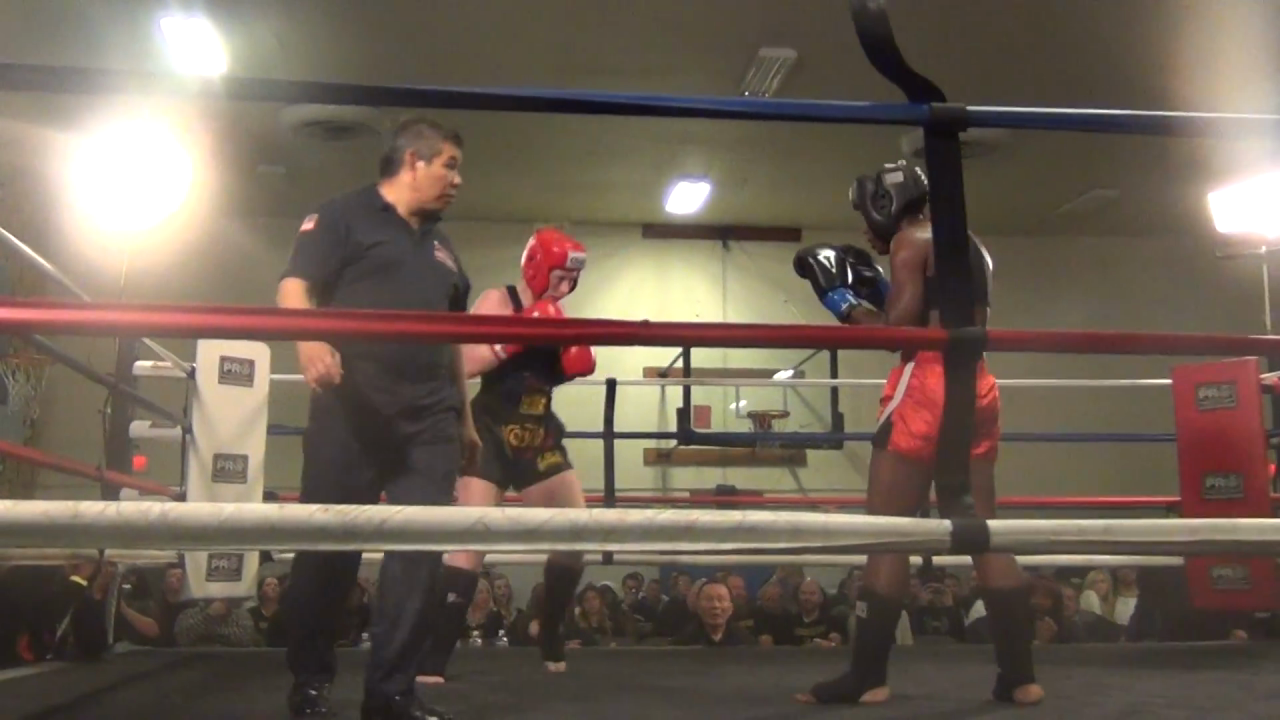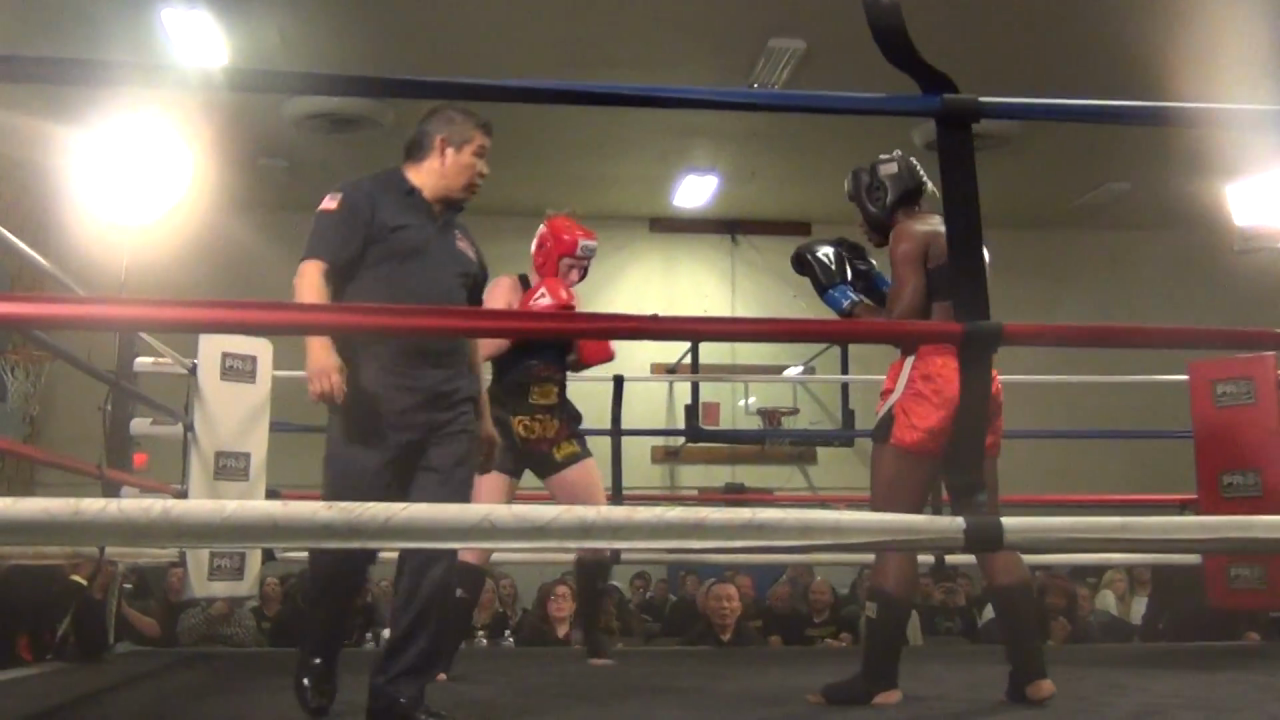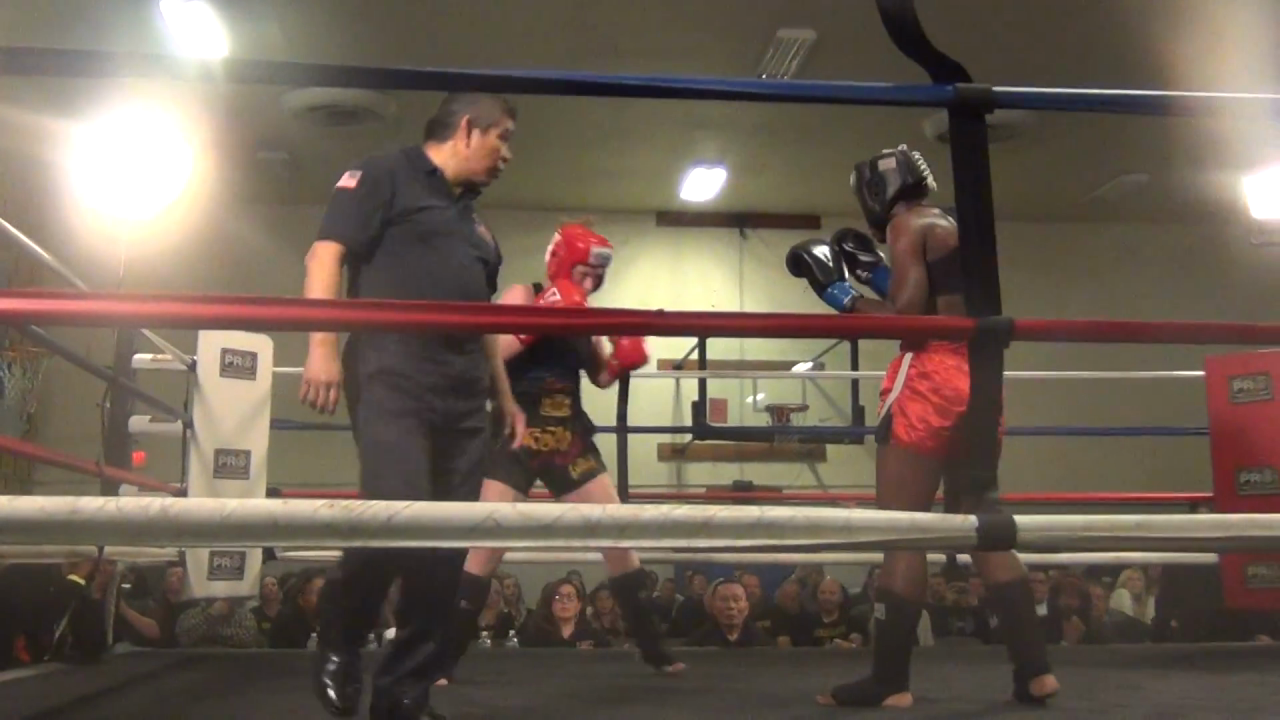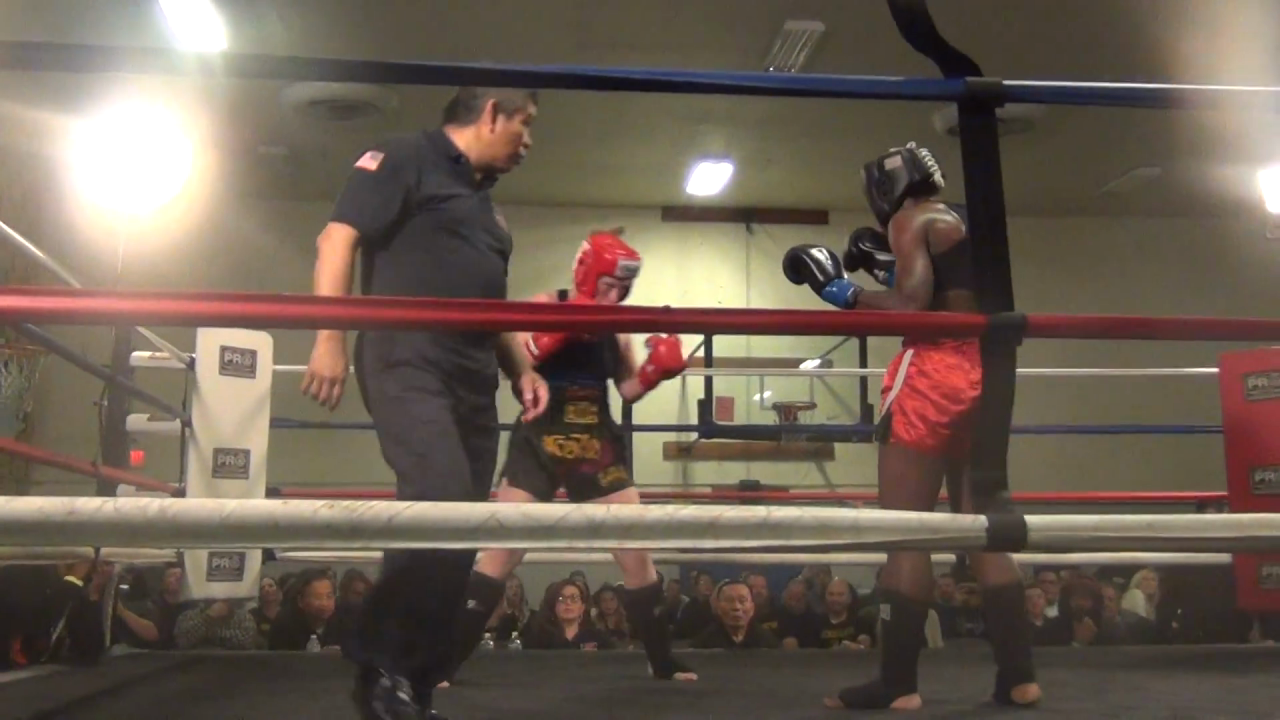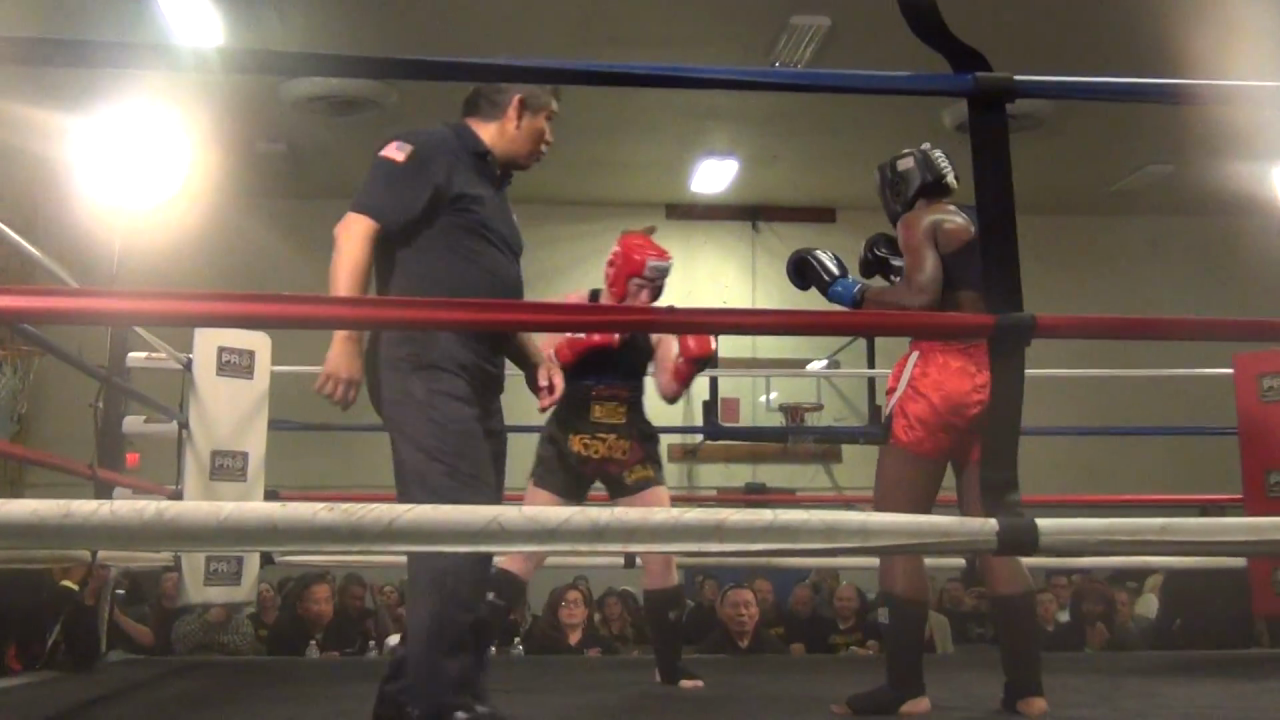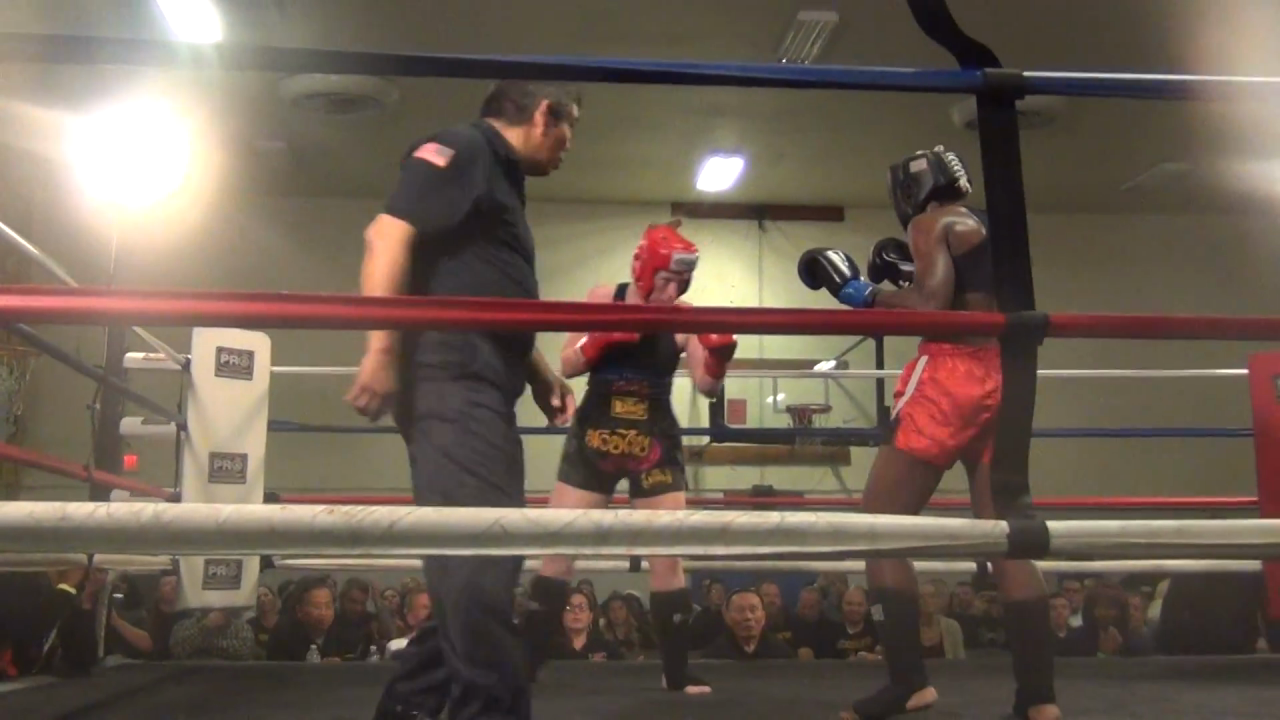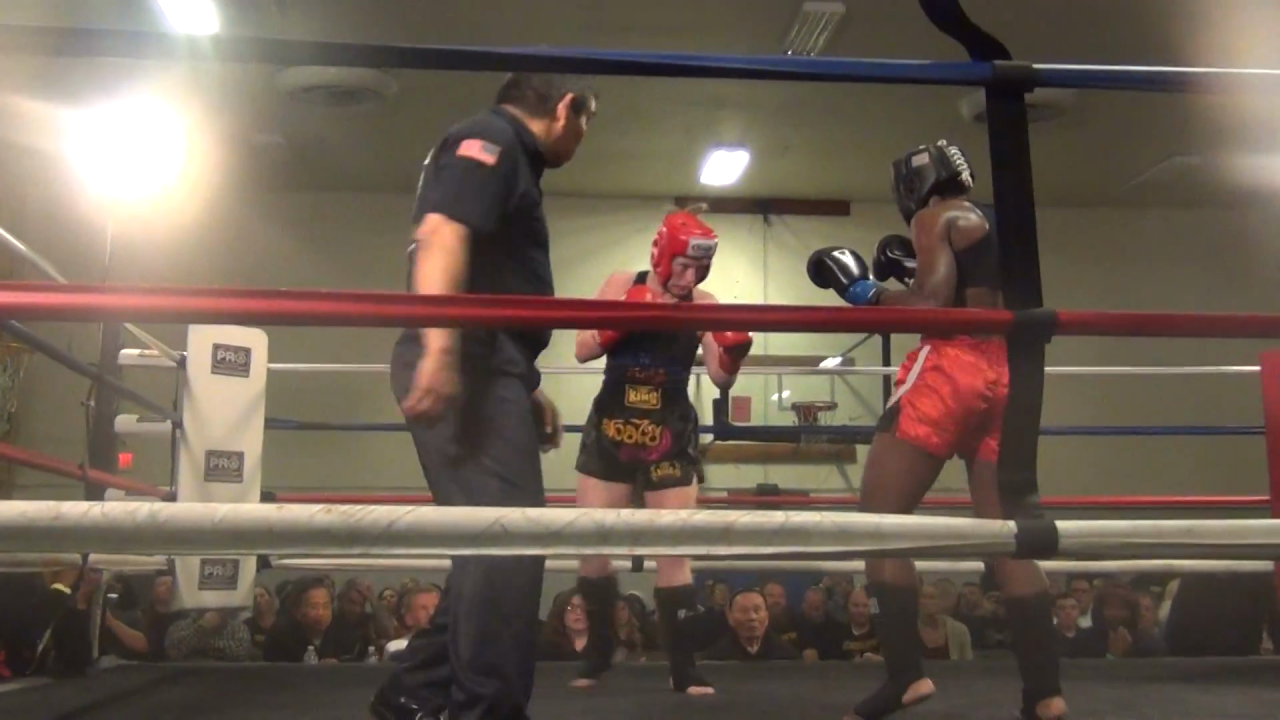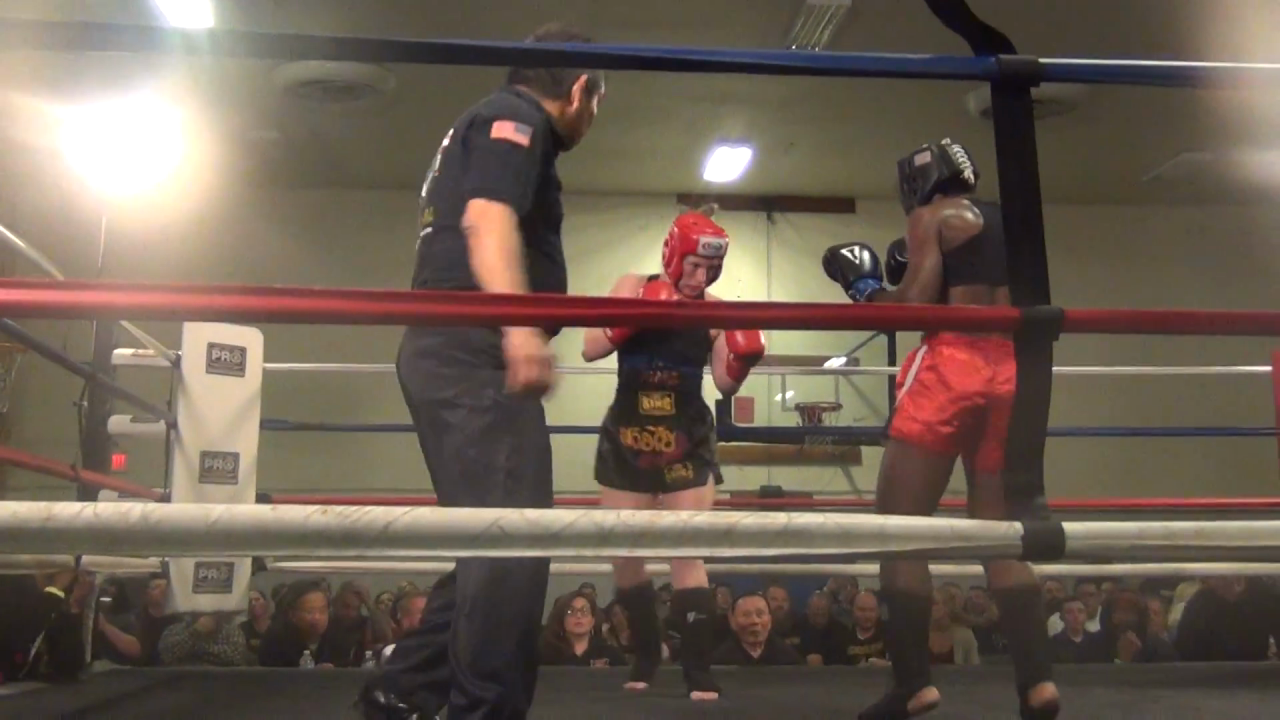
dt=0.1s
person 1, frame 1
left shoulder: (442, 248)
right shoulder: (343, 216)
right elbow: (293, 290)
left wrist: (464, 417)
right wrist: (312, 343)
left hip: (430, 414)
right hip: (354, 404)
left knee: (420, 549)
right knee: (329, 543)
person 1, frame 2
left shoulder: (459, 236)
right shoulder: (363, 198)
right elbow: (313, 274)
left wrist: (481, 413)
right wrist: (321, 344)
left hip: (447, 404)
right hip: (374, 392)
left knee: (436, 546)
right ankle: (316, 654)
person 1, frame 3
left shoulder: (474, 219)
right shoulder: (382, 176)
right elbow: (325, 256)
left wrist: (504, 396)
right wrist: (323, 343)
left hip: (463, 392)
right hip: (391, 375)
left knee: (445, 543)
right ankle: (339, 643)
person 1, frame 4
left shoulder: (481, 197)
right shoulder: (404, 158)
right elbow: (338, 239)
left wrist: (520, 368)
right wrist: (331, 337)
left hip: (468, 377)
right hip: (406, 362)
right knee: (438, 507)
right ankle: (377, 656)
person 1, frame 5
left shoulder: (493, 189)
right shoulder: (427, 151)
right elbow: (355, 231)
left wrist: (534, 358)
right wrist: (347, 337)
left hip: (477, 376)
right hip: (426, 364)
person 1, frame 6
left shoulder: (497, 178)
right shoulder: (454, 151)
right elbow: (389, 236)
left wrist: (543, 375)
right wrist: (380, 347)
left hip: (474, 378)
right hip: (448, 374)
left knee: (473, 547)
person 1, frame 7
left shoulder: (509, 163)
right shoulder: (489, 143)
right elbow: (441, 236)
left wrist: (529, 390)
right wrist: (438, 349)
left hip: (485, 372)
right hip: (471, 370)
left knee: (490, 546)
person 1, frame 8
left shoulder: (478, 138)
right shoulder: (509, 122)
right elbow: (487, 219)
left wrist: (515, 331)
right wrist: (520, 326)
left hip: (447, 354)
right hip: (474, 350)
person 2, frame 1
left shoulder: (911, 241)
right shoulder: (973, 246)
left elbow: (899, 329)
left wrist: (840, 298)
right wrist: (875, 285)
left hip: (928, 384)
right hip: (977, 387)
left ankle: (868, 675)
right ankle: (1019, 675)
person 2, frame 2
left shoulder: (909, 232)
left elbow: (901, 324)
left wrist: (839, 294)
right wrist: (869, 279)
left hip: (929, 379)
left ankle: (878, 677)
right ankle: (1031, 671)
person 2, frame 3
left shoulder: (908, 225)
right shoulder: (967, 228)
left elbow: (905, 318)
left wrist: (838, 291)
right wrist: (876, 270)
left hip: (930, 377)
right hip: (977, 375)
left ankle: (889, 680)
right ankle: (1033, 668)
person 2, frame 4
left shoulder: (911, 221)
right shoulder: (976, 225)
left elbow: (912, 304)
left wrist: (843, 290)
right wrist: (885, 266)
left hip: (932, 373)
right hip: (983, 374)
left ankle: (898, 681)
right ankle: (1018, 675)
person 2, frame 5
left shoulder: (920, 221)
left elbow: (922, 298)
left wrist: (848, 290)
right wrist: (899, 272)
left hip: (937, 375)
right hip: (990, 377)
person 2, frame 6
left shoulder: (931, 223)
left elbow: (933, 305)
left wrist: (859, 291)
right wrist: (907, 278)
left hip: (948, 377)
right hip: (1003, 381)
person 2, frame 7
left shoulder: (934, 218)
right shoulder: (1002, 226)
left elbow: (935, 303)
left wrist: (865, 290)
left hip: (949, 369)
right hip: (1005, 374)
left knee: (879, 519)
person 2, frame 8
left shoulder: (931, 216)
right shoulder: (1012, 223)
left elbow: (917, 303)
left wrist: (867, 287)
left hip: (948, 368)
right hip: (1007, 373)
person 3, frame 1
left shoulder: (551, 318)
right shoulder: (497, 302)
right elbow: (468, 364)
left wrist: (573, 364)
right wrist: (517, 337)
left hip: (539, 436)
right hip: (491, 432)
left ankle: (551, 634)
right ankle: (435, 656)
person 3, frame 2
left shoulder: (564, 301)
right shoulder: (506, 289)
right elbow: (479, 348)
left wrist: (590, 352)
right wrist: (528, 314)
left hip: (556, 425)
right hip: (506, 423)
left ankle: (593, 633)
person 3, frame 3
left shoulder: (584, 312)
right shoulder: (521, 297)
left elbow: (598, 376)
left wrist: (621, 361)
left hip: (570, 438)
right hip: (516, 435)
right knee: (487, 544)
left ankle: (651, 645)
right ankle: (443, 656)
person 3, frame 4
right shoulder: (546, 305)
left elbow: (631, 390)
left wrist: (659, 369)
right wrist: (554, 334)
left hip: (600, 446)
right hip: (540, 443)
left knee: (636, 551)
right knee: (502, 549)
left ankle: (661, 658)
person 3, frame 5
right shoulder: (577, 306)
left elbow: (669, 390)
left wrist: (691, 361)
right wrist: (581, 341)
left hip: (630, 445)
right hip: (569, 443)
left knee: (660, 553)
right knee: (526, 546)
left ankle: (672, 665)
person 3, frame 6
right shoulder: (603, 300)
left elbow: (708, 387)
right elbow: (566, 365)
left wrist: (718, 354)
right wrist: (605, 336)
left hip: (654, 444)
right hip: (593, 439)
left knee: (667, 557)
right knee: (559, 550)
left ankle: (677, 669)
person 3, frame 7
left shoulder: (703, 305)
right shoulder: (621, 285)
left elbow: (721, 378)
right elbow: (582, 351)
left wrist: (734, 349)
left hip: (670, 435)
right hip: (610, 431)
left knee: (672, 553)
right knee: (591, 549)
left ankle: (684, 670)
right ankle: (599, 651)
person 3, frame 8
left shoulder: (714, 309)
right shoulder: (632, 288)
left elbow: (725, 383)
right elbow: (590, 350)
left wrist: (743, 358)
left hip: (688, 441)
right hip: (627, 438)
left knee: (685, 555)
right knee: (626, 557)
left ankle: (698, 674)
right ankle: (646, 655)
